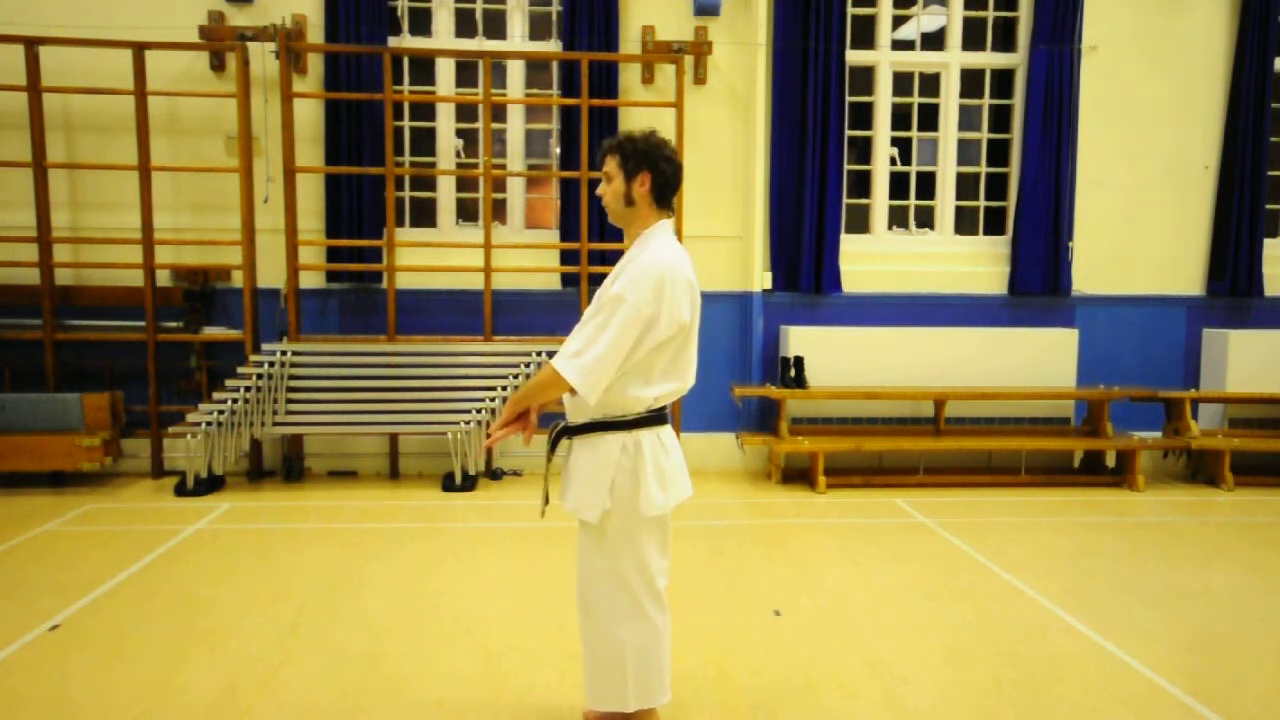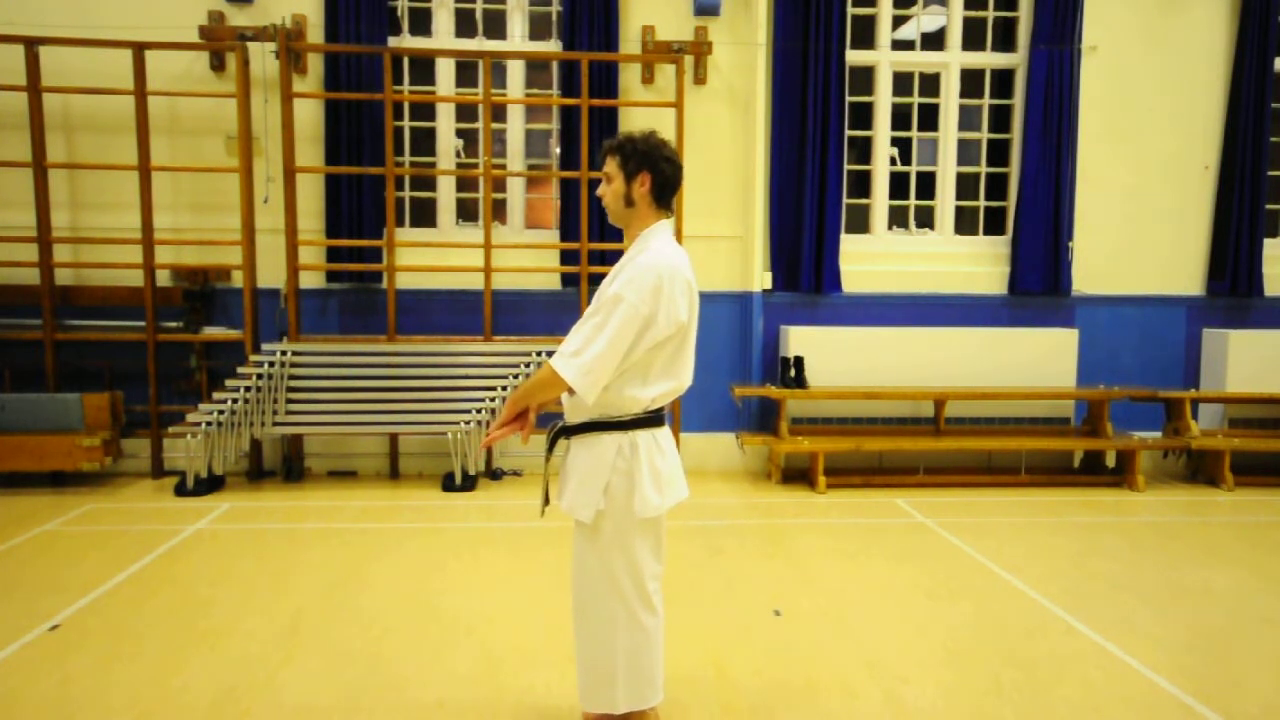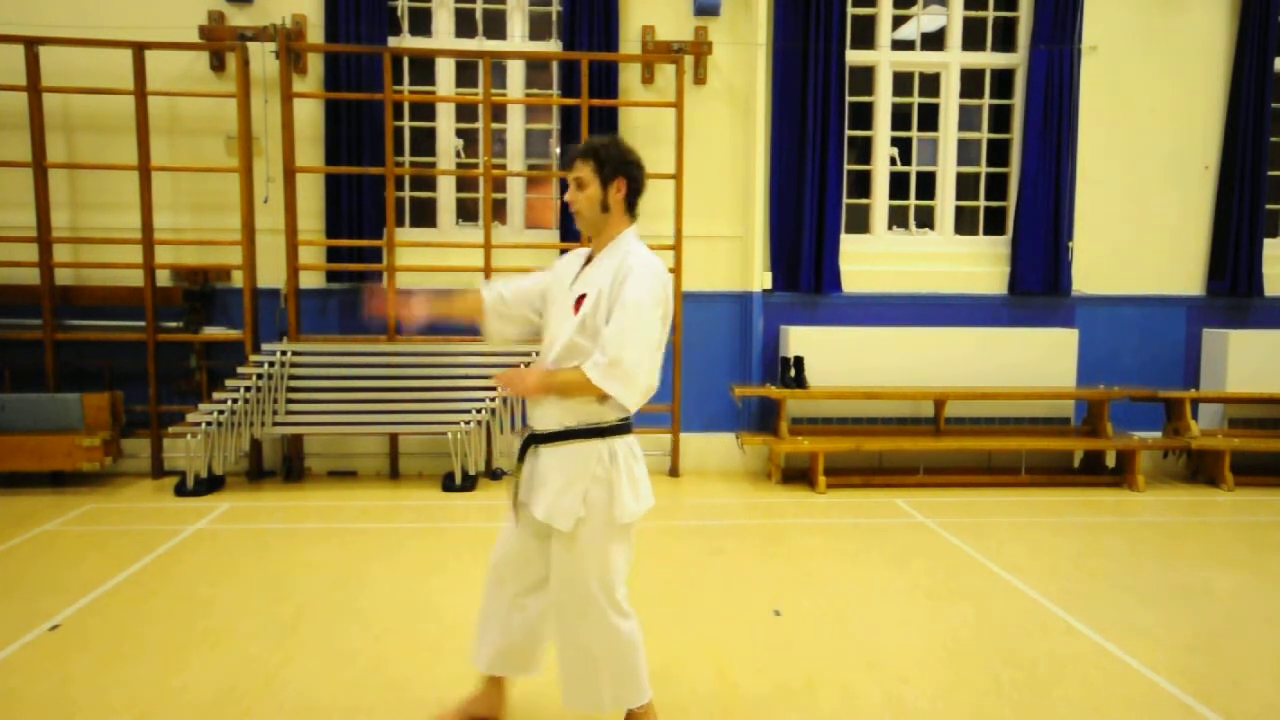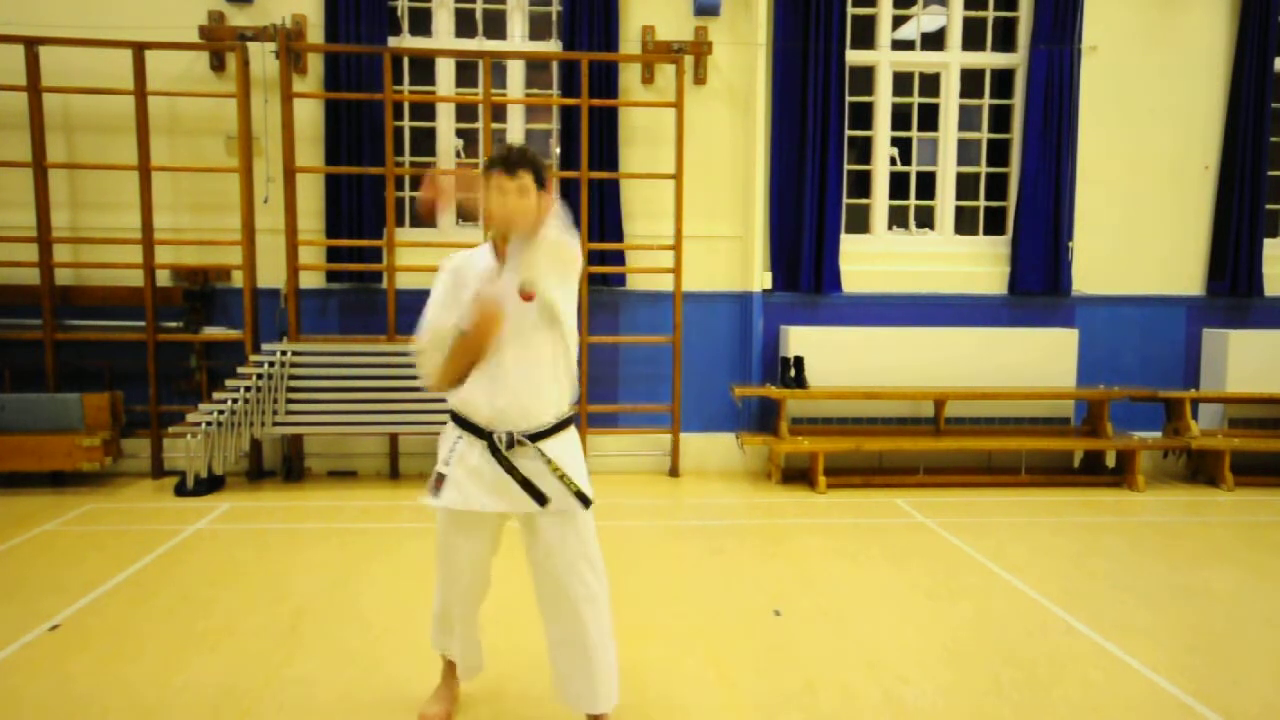
dt=0.5s
person 1, frame 1
left shoulder: (655, 266)
right shoulder: (649, 259)
left elbow: (583, 363)
right elbow: (596, 357)
left wrist: (520, 400)
right wrist: (535, 401)
left hip: (625, 454)
right hip: (621, 448)
left knee: (627, 592)
right knee: (619, 588)
person 1, frame 2
left shoulder: (654, 266)
right shoulder: (648, 259)
left elbow: (582, 363)
right elbow: (592, 357)
left wrist: (518, 399)
right wrist: (533, 403)
left hip: (622, 455)
right hip: (615, 449)
left knee: (621, 591)
right knee: (612, 587)
person 1, frame 3
left shoulder: (641, 271)
right shoulder: (575, 265)
left elbow: (615, 376)
right elbow: (504, 300)
left wrist: (537, 383)
right wrist: (430, 305)
left hip: (594, 463)
right hip: (555, 457)
left knee: (593, 598)
right knee: (514, 573)
person 1, frame 4
left shoulder: (555, 260)
right shoulder: (461, 269)
left elbow: (546, 235)
right elbow: (436, 366)
left wrist: (462, 191)
right wrist: (475, 334)
left hip: (548, 453)
right hip: (475, 452)
left knee: (576, 586)
right knee: (458, 580)
